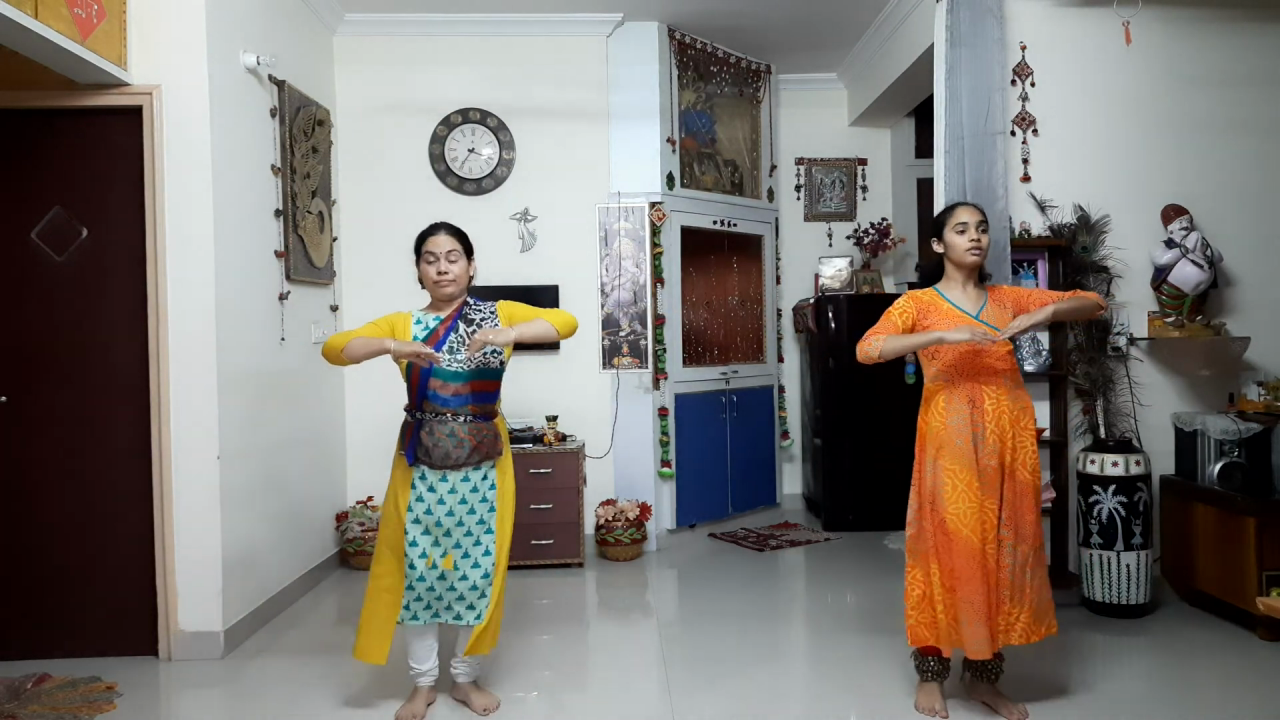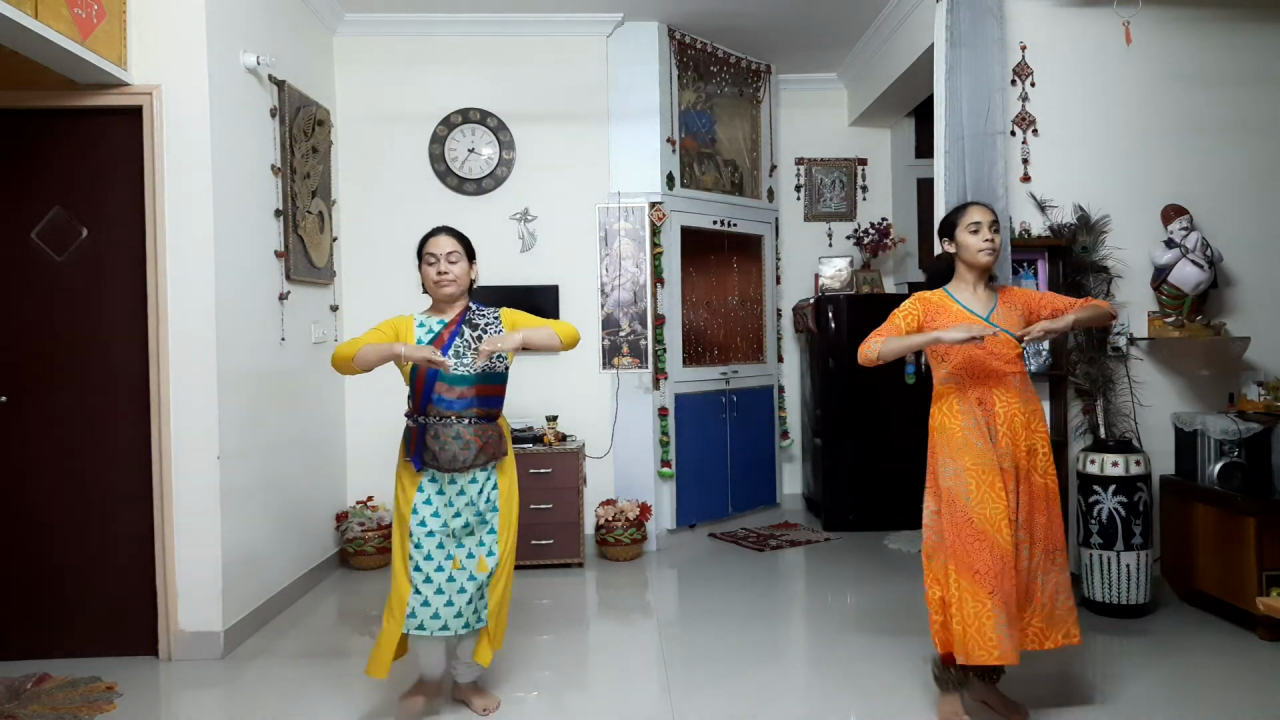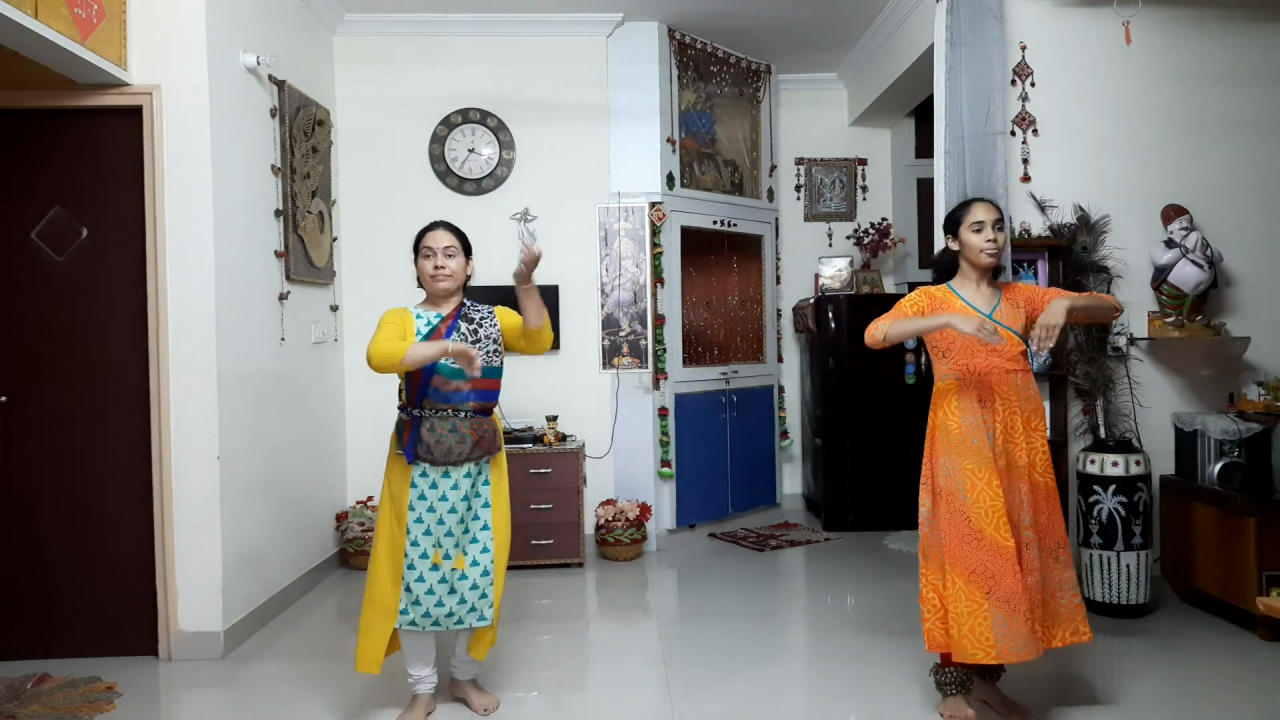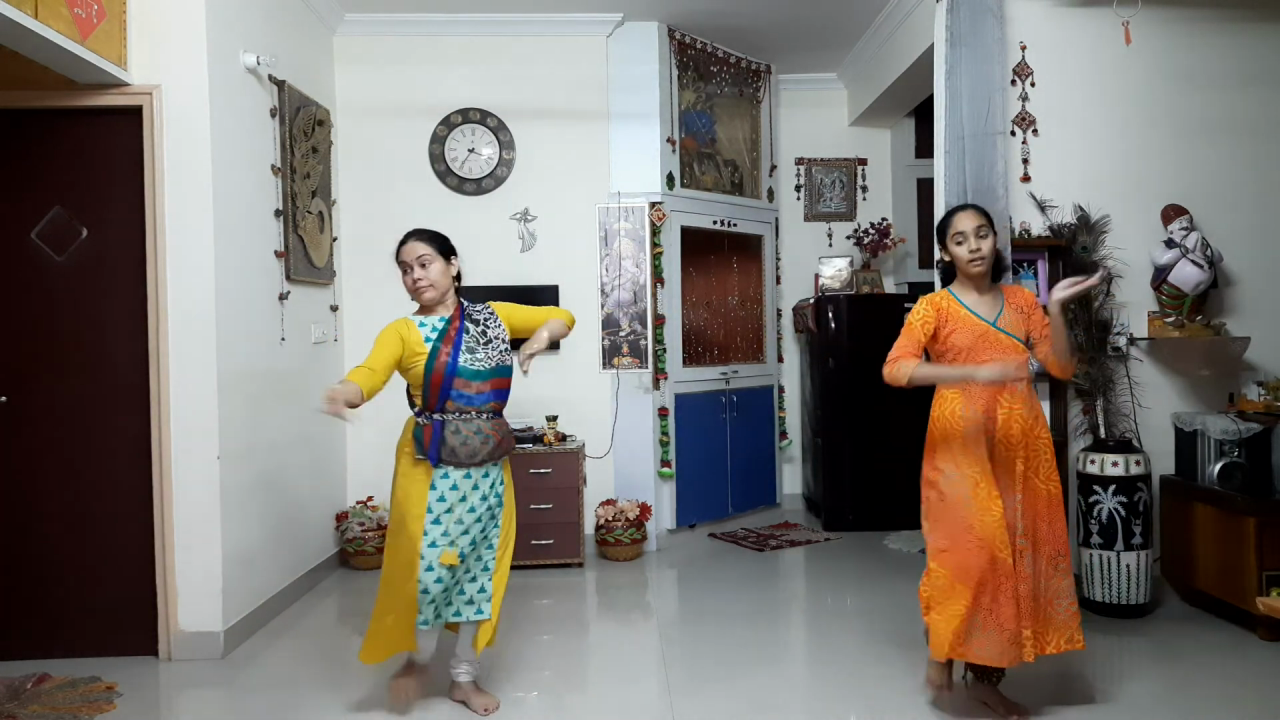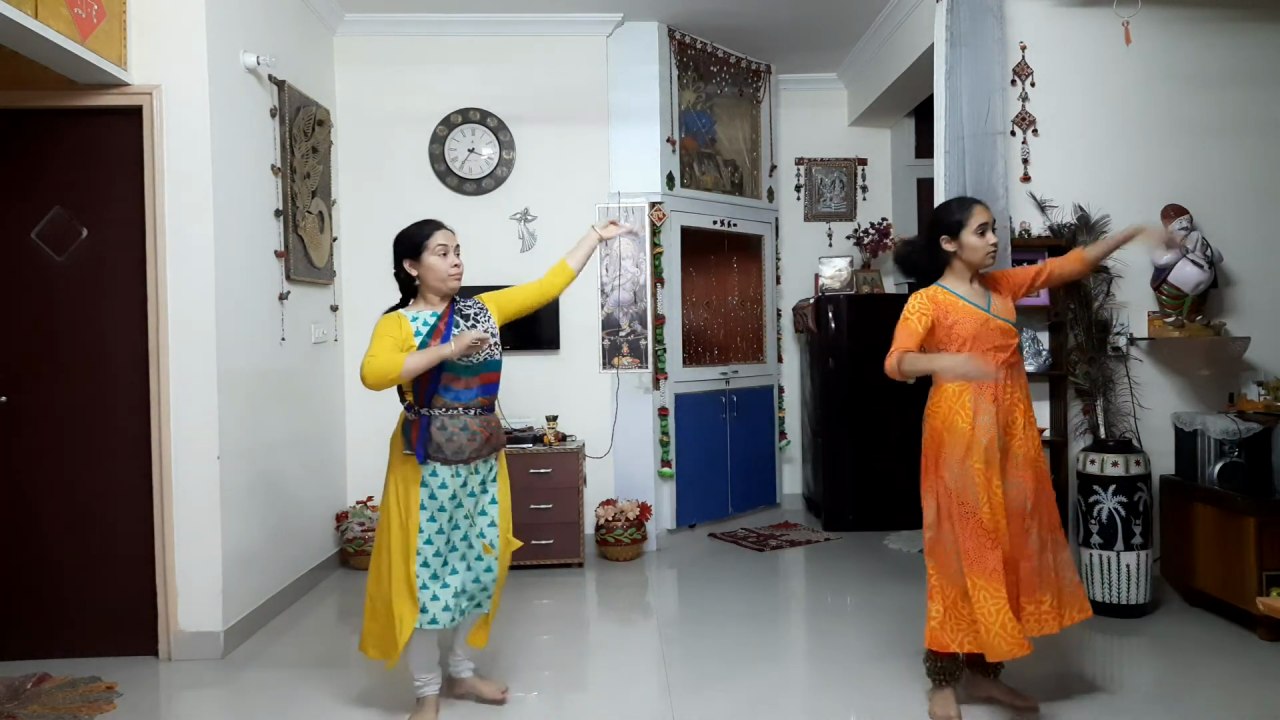
dt=0.3s
person 1, frame 1
left shoulder: (1009, 298)
right shoulder: (917, 303)
left elbow: (1094, 304)
right elbow: (867, 350)
left wrist: (1046, 312)
right wrist: (944, 335)
left hip: (1010, 437)
right hip: (951, 437)
left knee: (1006, 551)
right knee: (949, 549)
left ankle: (983, 675)
right ankle: (930, 674)
person 1, frame 2
left shoulder: (1020, 301)
right shoulder: (926, 304)
left elbow: (1104, 311)
right elbow: (868, 353)
left wrist: (1066, 320)
right wrist: (941, 336)
left hip: (1021, 439)
right hip: (962, 439)
left knee: (1016, 553)
right knee: (968, 553)
left ankle: (985, 677)
person 1, frame 3
left shoulder: (1024, 297)
right shoulder: (931, 300)
left elbow: (1110, 307)
right elbow: (875, 335)
left wrist: (1065, 304)
right wrist: (948, 318)
left hip: (1020, 440)
right hip: (960, 441)
left knee: (1018, 551)
right knee: (964, 551)
left ankle: (986, 676)
person 1, frame 4
left shoulder: (1023, 301)
right shoulder: (932, 307)
left elbow: (1063, 367)
right elbow: (894, 369)
left wrist: (1056, 308)
right wrist: (971, 374)
left hip: (1023, 444)
right hip: (961, 446)
left knee: (1020, 554)
right knee: (968, 551)
left ankle: (985, 677)
right ankle: (941, 647)
person 1, frame 5
left shoulder: (1004, 285)
right shoulder: (926, 301)
left elbow: (1069, 264)
right elbow: (897, 363)
left wrist: (1128, 233)
right wrist: (947, 362)
left hip: (1012, 437)
right hip: (959, 440)
left knee: (1017, 543)
right knee: (962, 551)
left ankle: (981, 670)
person 2, frame 1
left shoulder: (499, 314)
right shoulder: (401, 324)
left elbow: (565, 323)
right elbow: (334, 349)
left wrist: (508, 334)
right wrist: (393, 347)
left hip: (482, 467)
right hip: (421, 467)
left knee: (479, 572)
right knee: (418, 571)
left ankle: (466, 677)
right ankle: (423, 680)
person 2, frame 2
left shoulder: (501, 320)
right shoulder: (403, 327)
left elbow: (569, 335)
right elbow: (342, 357)
left wrist: (517, 339)
right wrist: (403, 352)
left hip: (486, 469)
right hip: (426, 471)
left knee: (482, 574)
right knee: (425, 576)
left ankle: (466, 679)
right ankle: (427, 676)
person 2, frame 3
left shoulder: (492, 317)
right shoulder: (401, 319)
left elbow: (540, 340)
right elbow: (381, 357)
left wrist: (525, 283)
right wrist: (449, 347)
left hip: (478, 465)
right hip: (418, 466)
left knee: (476, 569)
right knee: (416, 573)
left ankle: (464, 677)
person 2, frame 4
left shoulder: (494, 316)
right shoulder: (402, 332)
left elbow: (562, 317)
right elbow: (366, 374)
left wrist: (543, 336)
right wrist: (347, 395)
left hip: (488, 467)
right hip: (430, 468)
left knee: (480, 569)
right knee: (427, 569)
left ankle: (464, 678)
right ankle: (417, 658)
person 2, frame 5
left shoulder: (481, 307)
right shoulder: (398, 324)
left elbow: (544, 288)
right elbow: (374, 373)
left wrist: (590, 241)
right wrist: (449, 348)
left hip: (482, 462)
right hip: (424, 466)
left knee: (481, 565)
right knee: (424, 574)
left ankle: (462, 668)
